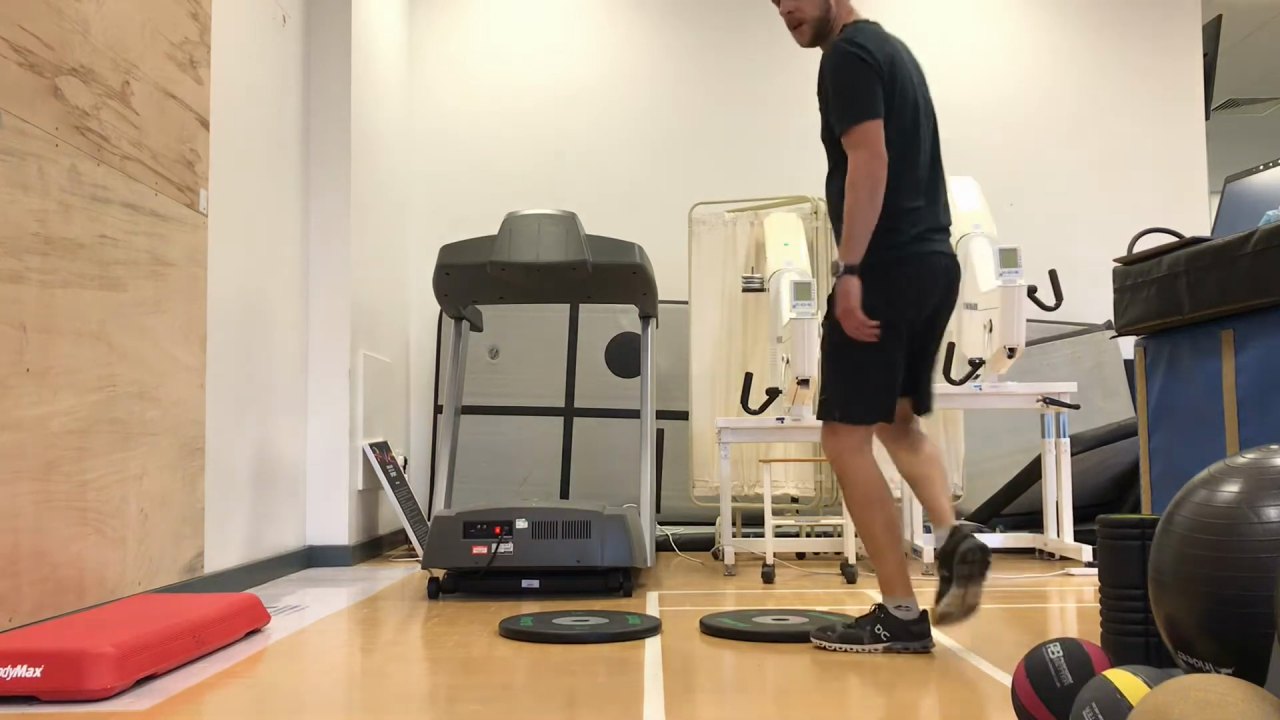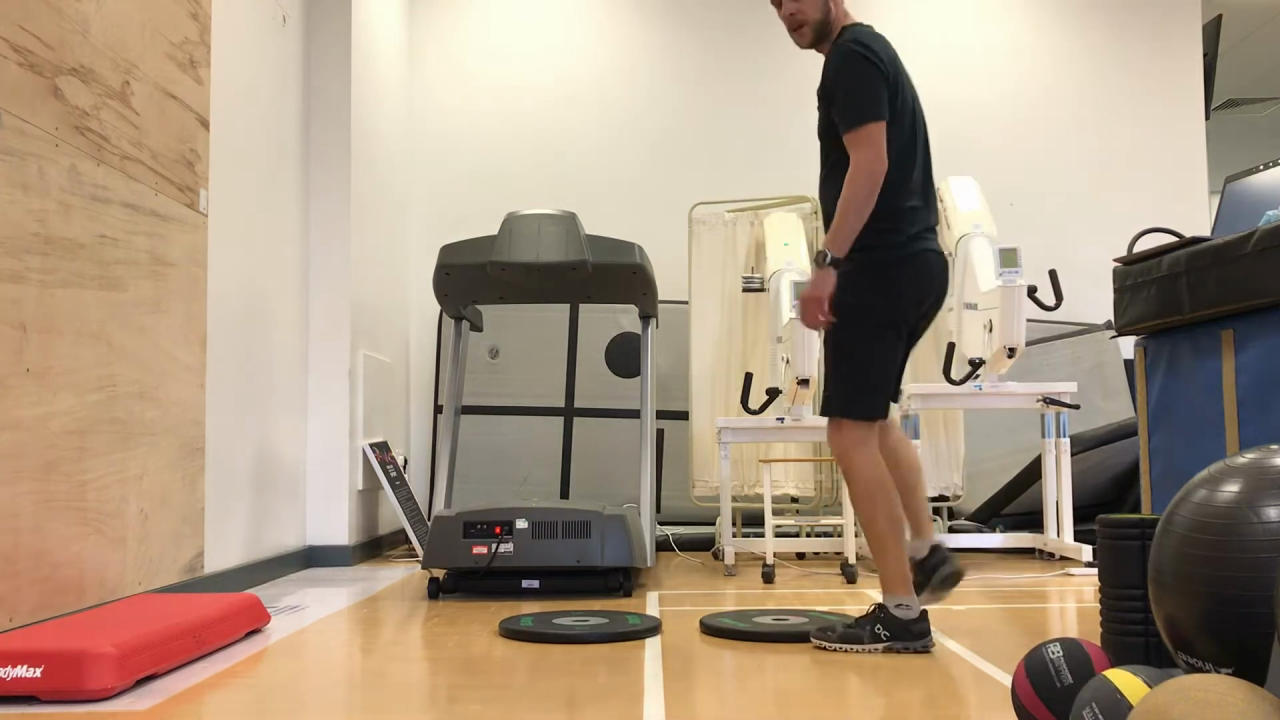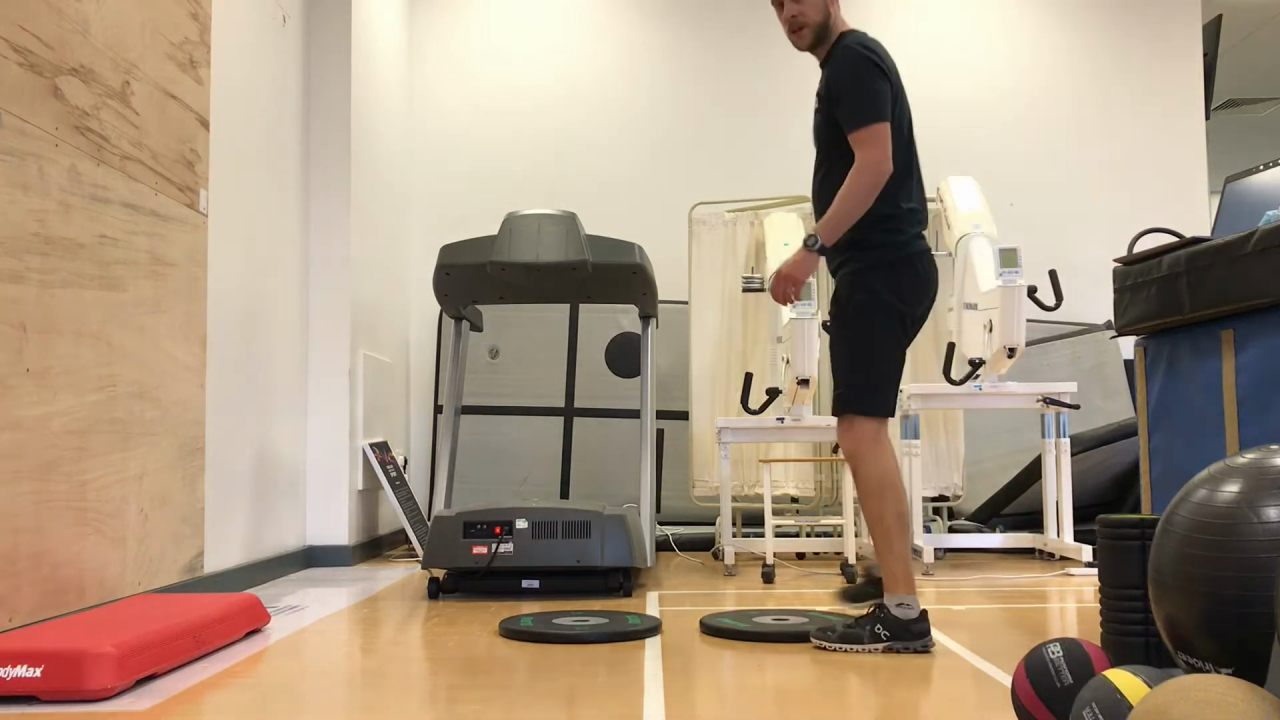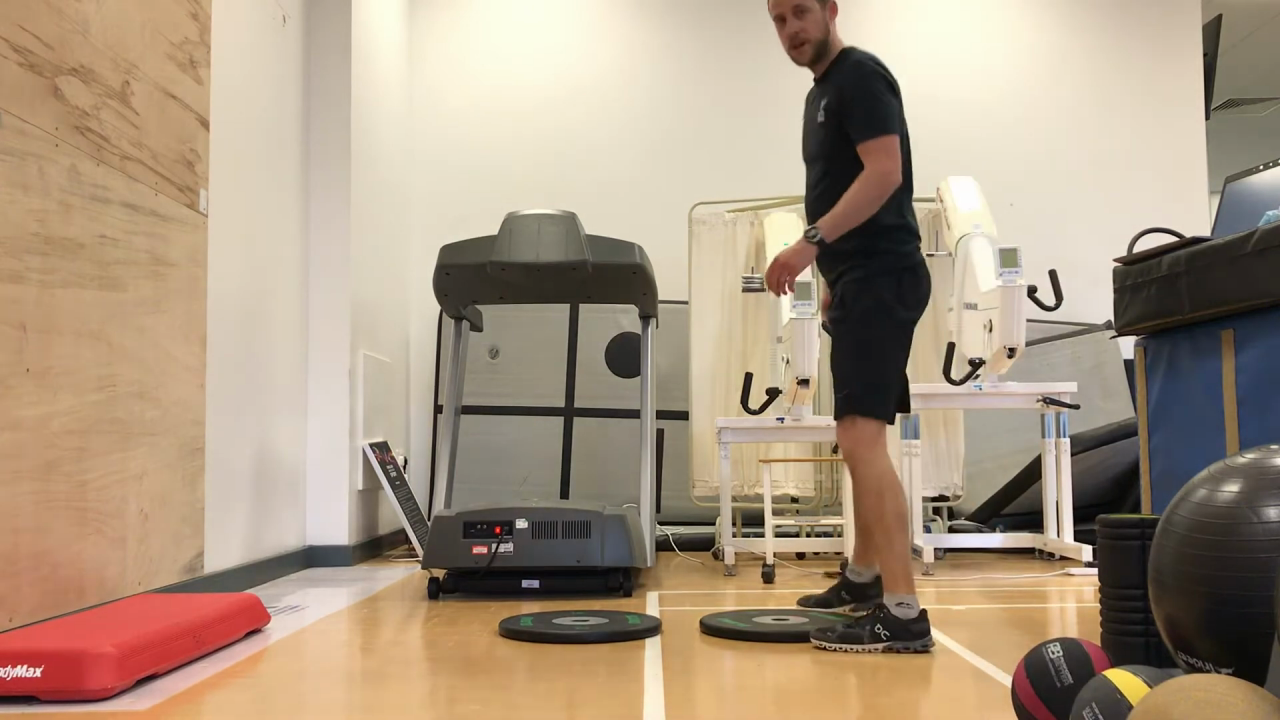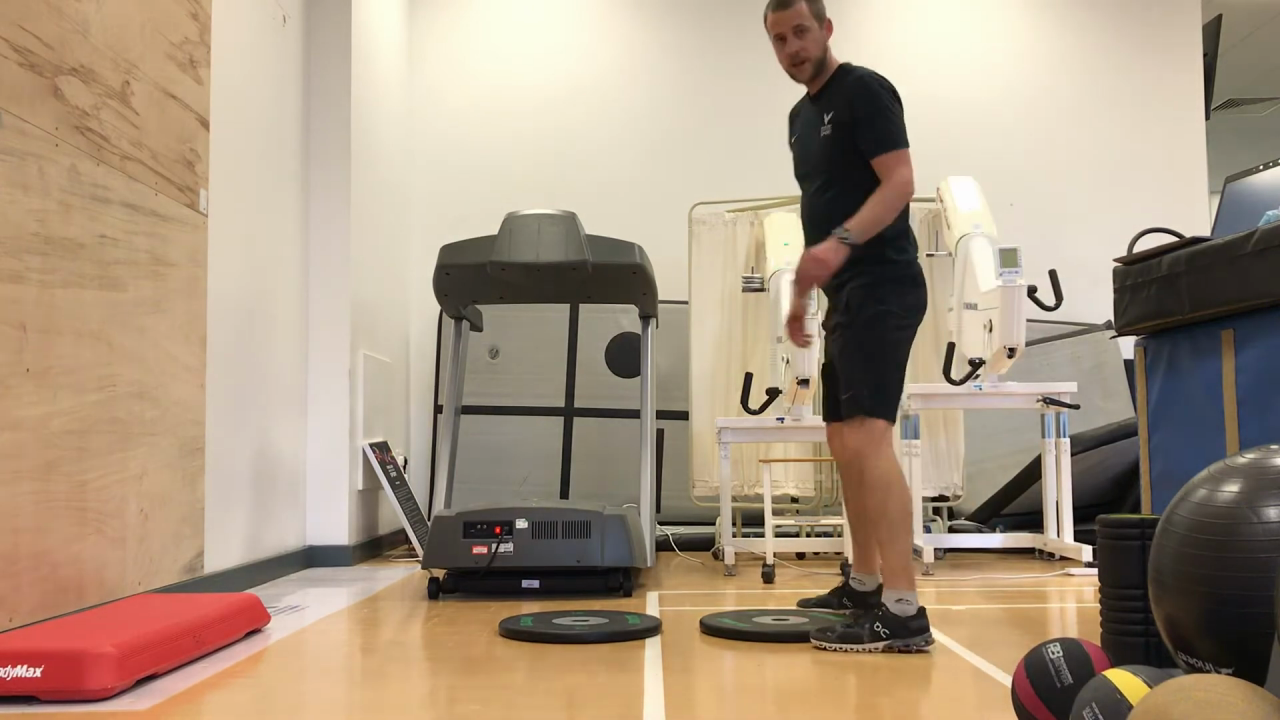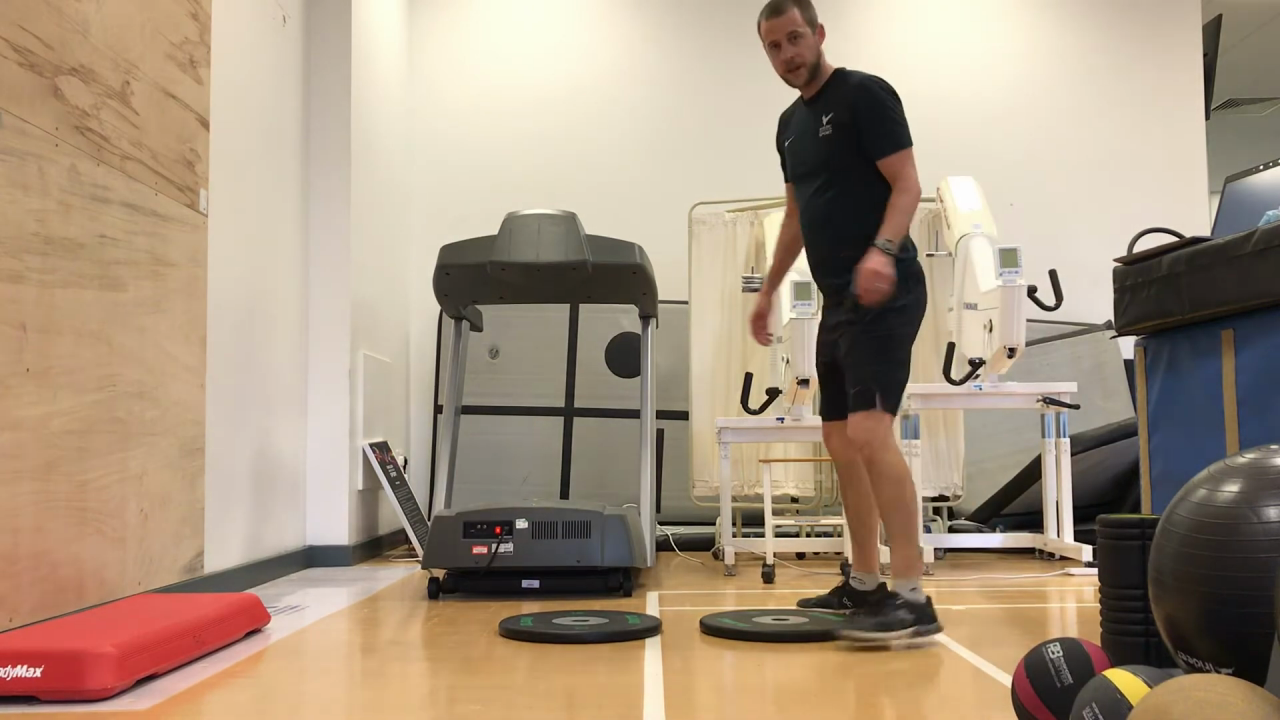
dt=0.1s
person 1, frame 1
left shoulder: (847, 54)
left elbow: (869, 163)
left wrist: (848, 272)
left hip: (888, 270)
right hip: (933, 263)
left knee: (845, 437)
right knee: (897, 422)
left ankle: (901, 614)
right ankle: (955, 540)
person 1, frame 2
left shoulder: (851, 55)
right shoulder: (864, 57)
left elbow: (870, 165)
left wrist: (826, 267)
left hip: (882, 267)
right hip: (910, 263)
left knee: (851, 435)
right knee: (874, 423)
left ankle: (902, 614)
right ankle: (926, 551)
person 1, frame 3
left shoulder: (851, 58)
right shoulder: (851, 62)
left elbow: (875, 163)
left wrist: (812, 246)
left hip: (880, 265)
right hip: (894, 263)
left knee: (858, 432)
right knee: (866, 422)
left ankle: (902, 612)
right ankle: (889, 568)
person 1, frame 4
left shoulder: (859, 75)
right shoulder: (822, 91)
left elbow: (884, 170)
left wrist: (809, 241)
right wrist: (817, 249)
left hip: (881, 276)
right hip: (855, 282)
left knee: (863, 437)
right knee: (857, 436)
left ankle: (902, 613)
right ankle: (865, 575)
person 1, frame 5
left shoulder: (863, 91)
right shoulder: (802, 115)
left elbow: (898, 183)
left wrist: (840, 243)
right wrist: (799, 296)
left hip: (880, 287)
right hip: (849, 293)
left knee: (867, 440)
right knee: (844, 444)
left ankle: (902, 610)
right ankle: (865, 584)
person 1, frame 6
left shoulder: (864, 95)
right shoulder: (791, 123)
left elbow: (905, 182)
left wrist: (883, 250)
right wrist: (768, 291)
left hip: (883, 293)
right hip: (838, 299)
left knee: (869, 432)
right knee: (843, 442)
left ankle: (910, 595)
right ankle: (866, 584)
